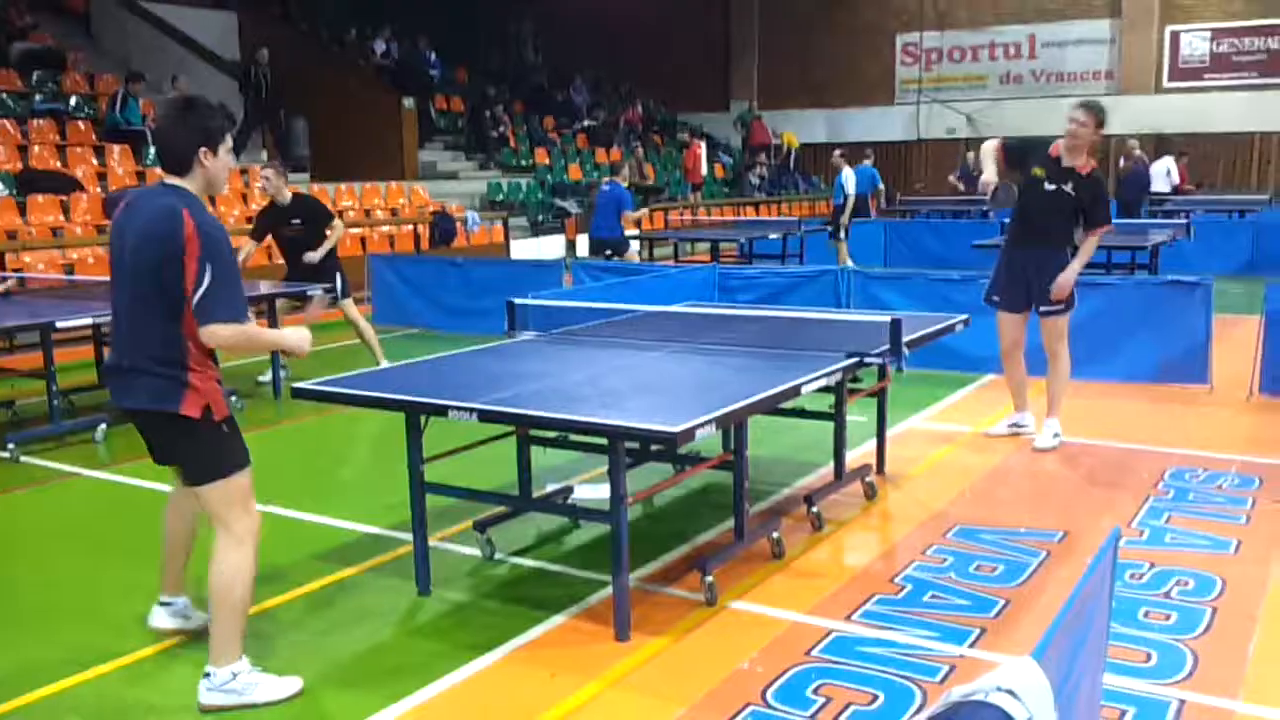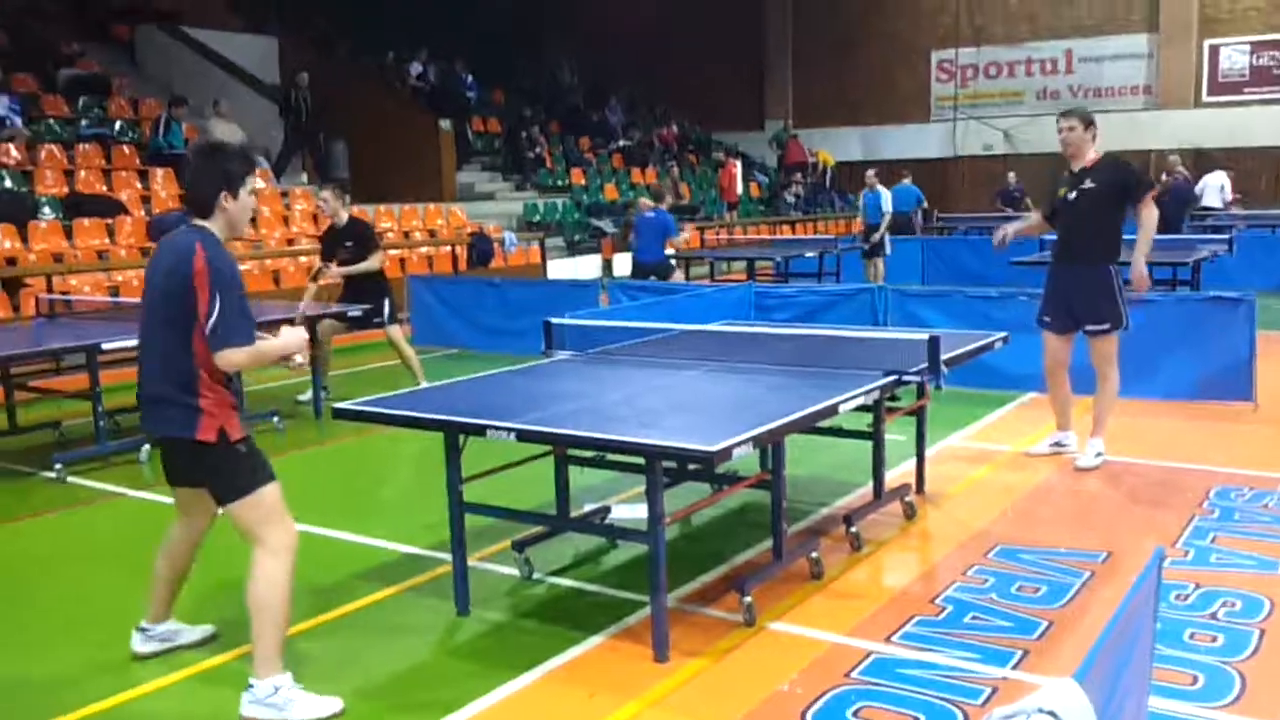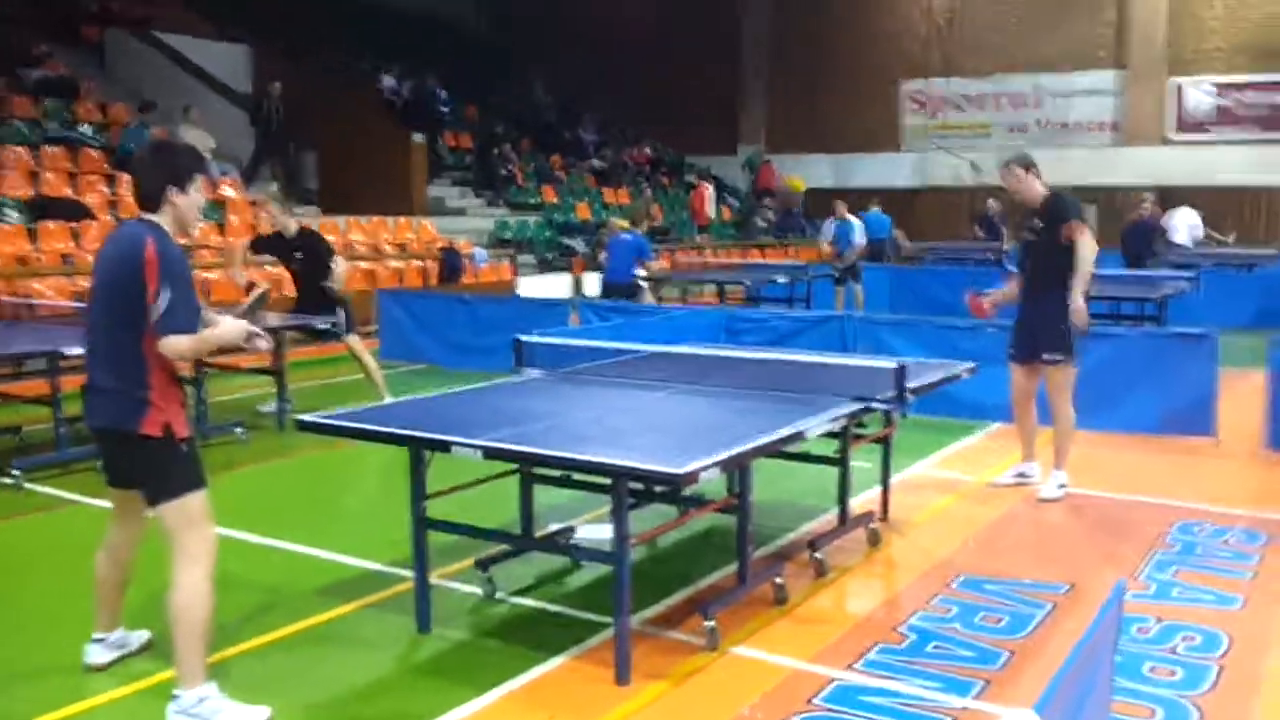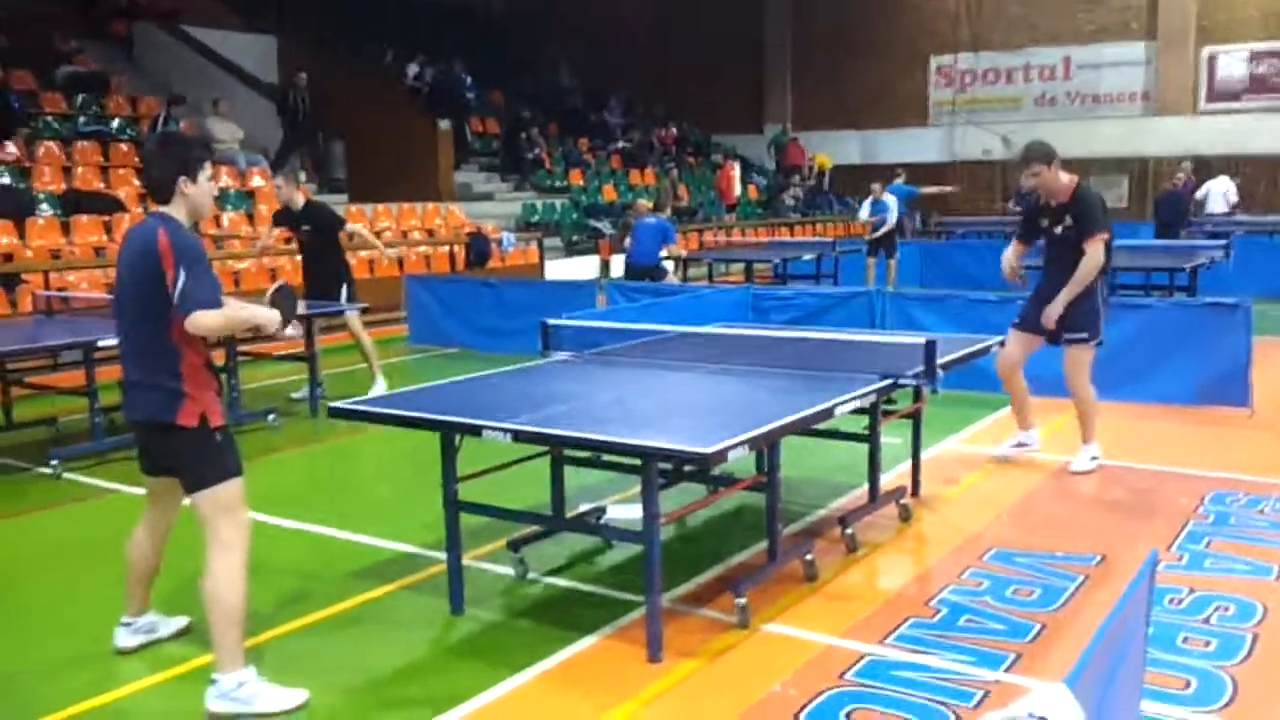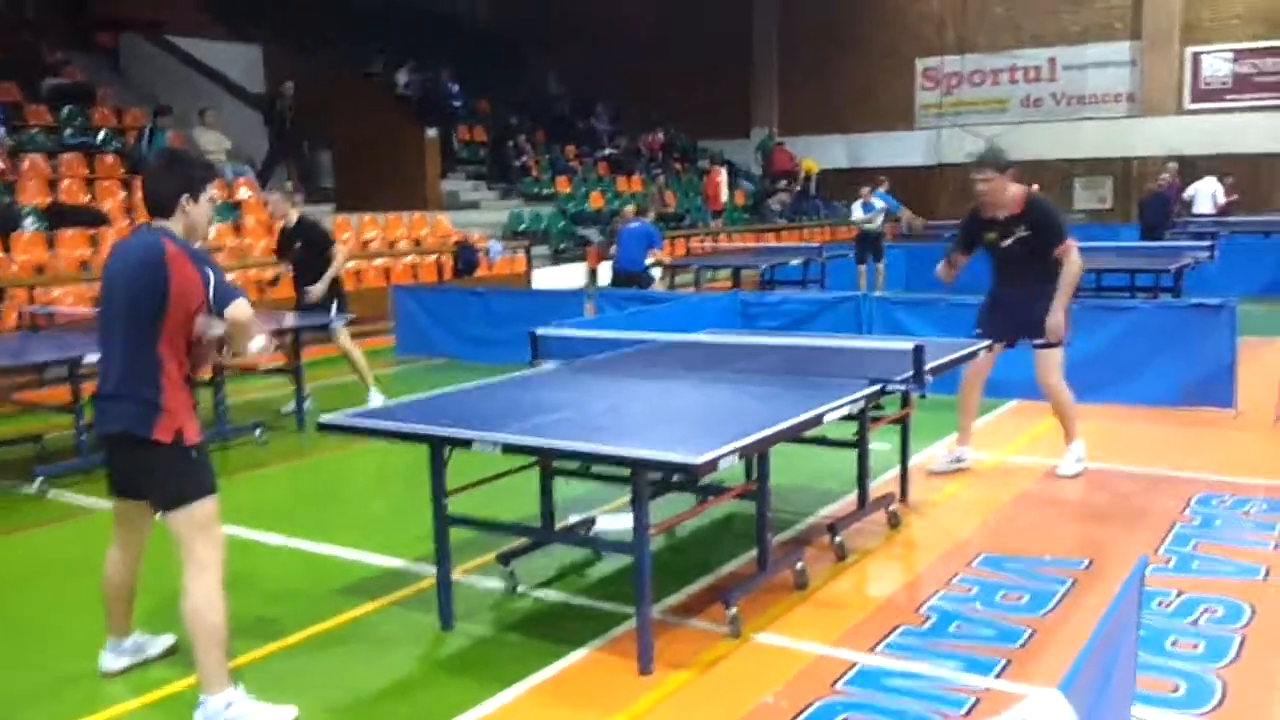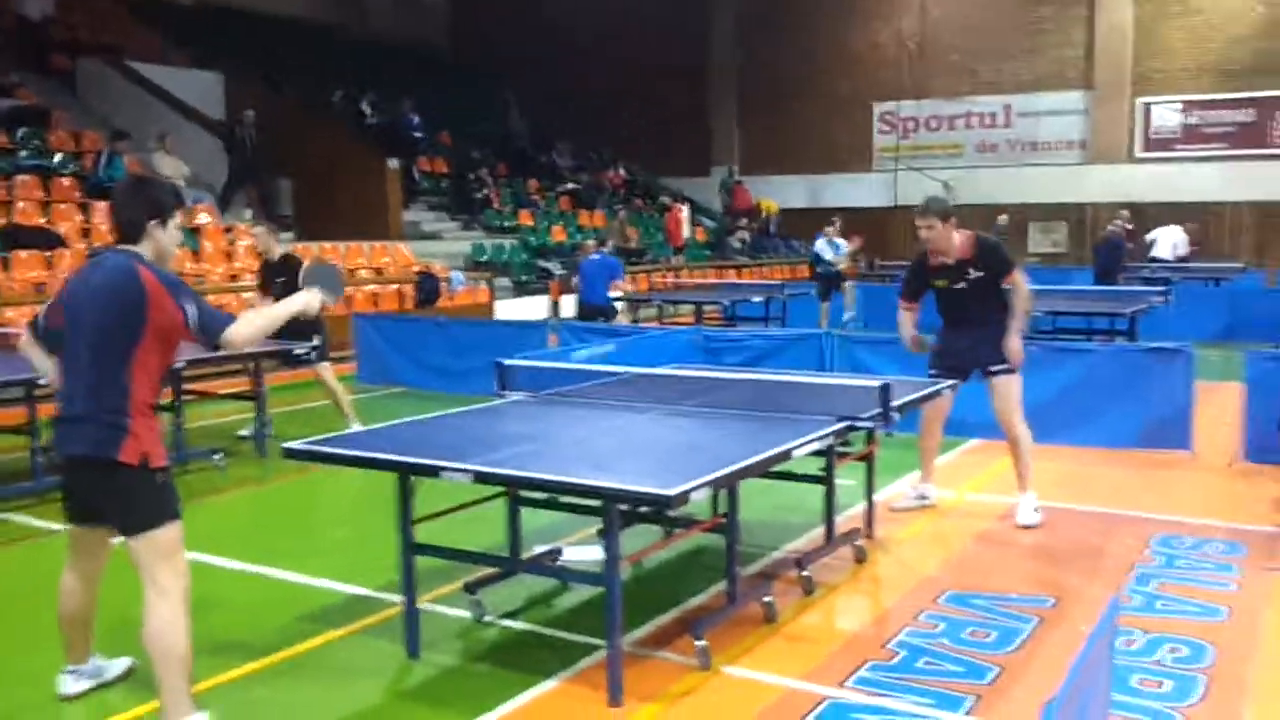
dt=0.3s
person 1, frame 1
left shoulder: (131, 206)
right shoulder: (199, 226)
right elbow: (218, 332)
left wrist: (232, 312)
right wrist: (285, 338)
left hip: (135, 382)
right hip: (183, 391)
left knee: (192, 486)
right knee: (238, 523)
left ankle: (173, 603)
right ankle: (225, 675)
person 1, frame 2
left shoulder: (170, 247)
right shoulder: (212, 260)
right elbow: (230, 357)
left wrist: (265, 343)
right wrist: (281, 344)
left hip: (166, 411)
right hip: (203, 419)
left knee: (193, 518)
right knee: (276, 538)
left ankle: (155, 627)
person 1, frame 3
left shoulder: (120, 241)
right shoulder: (162, 252)
right elbow: (176, 346)
left wrist: (218, 326)
right wrist: (224, 333)
left hip: (110, 407)
right hip: (149, 415)
left knee: (125, 521)
right knee: (196, 546)
left ankle: (105, 637)
person 1, frame 4
left shoulder: (139, 236)
right shoulder: (176, 240)
right elbow: (202, 321)
left wrist: (244, 314)
right wrist: (254, 314)
left hip: (147, 398)
right hip: (185, 404)
left knee: (159, 508)
right knee: (230, 534)
left ankle: (135, 621)
person 1, frame 5
left shoulder: (127, 250)
right shoulder: (178, 253)
right elbow: (237, 313)
left wrist: (209, 344)
right wrist: (245, 340)
left hip: (117, 414)
right hip: (160, 421)
left knee: (128, 531)
right knee: (204, 554)
left ankle: (119, 644)
person 1, frame 6
left shoulder: (82, 279)
right shoulder: (153, 282)
left elbow: (32, 342)
right elbow: (236, 333)
right wrist: (295, 306)
left hip: (76, 440)
right hip: (125, 447)
left knee: (83, 561)
right knee: (168, 582)
left ankle: (79, 668)
person 2, frame 1
left shoulder: (1093, 183)
right shoulder: (1035, 150)
left elbow: (1093, 235)
right elbow: (991, 147)
left wrist: (1072, 271)
right wrist: (989, 172)
left hip: (1053, 263)
right hip: (1014, 258)
left knee: (1055, 347)
right knee: (1009, 346)
left ankle: (1052, 423)
right ankle: (1021, 416)
person 2, frame 2
left shoulder: (1115, 170)
right shoulder: (1065, 180)
left elbow: (1149, 211)
right elbow: (1044, 222)
left wrist: (1139, 259)
right wrist: (1012, 229)
left hip: (1099, 276)
right hip: (1060, 277)
left knee: (1104, 366)
right knee: (1053, 364)
left ankle: (1096, 442)
right ankle: (1063, 435)
person 2, frame 3
left shoulder: (1059, 204)
right shoulder: (1031, 222)
left elbow: (1086, 243)
left wrist: (1077, 294)
right wrist: (994, 299)
left hip: (1059, 309)
right hip: (1030, 310)
left knee: (1058, 397)
right knee: (1021, 395)
left ankle: (1059, 474)
right ankle: (1028, 465)
person 2, frame 4
left shoulder: (1086, 200)
right shoulder: (1039, 206)
left elbow: (1095, 257)
right elbow: (1019, 244)
left wrist: (1060, 302)
right wrist: (1009, 260)
left hip: (1085, 296)
right hip: (1047, 290)
left knee: (1076, 379)
right knee: (1007, 363)
left ankle: (1089, 446)
right ankle: (1026, 433)
person 2, frame 5
left shoulder: (1039, 209)
right shoulder: (977, 217)
left elbow: (1072, 260)
right elbow: (957, 258)
left wrist: (1057, 310)
right wrist: (947, 268)
left hip: (1043, 298)
right hip: (1002, 298)
left knee: (1049, 380)
right knee: (972, 373)
left ankle: (1074, 445)
right ankle: (961, 450)
person 2, frame 6
left shoulder: (986, 248)
right shoulder: (921, 265)
left elbow: (1020, 286)
right elbow: (906, 307)
left wrist: (1014, 334)
right wrist: (908, 331)
left hip: (995, 334)
right hip: (953, 337)
left knee: (1009, 416)
right knee: (931, 412)
left ankle: (1027, 495)
right ankle: (925, 488)
person 3, frame 1
left shoulder: (307, 203)
right shoulder: (267, 214)
left elbow: (338, 228)
right elbow: (253, 243)
left wrist: (320, 252)
right wrist: (240, 261)
left hip: (326, 268)
right hip: (297, 273)
left knee: (351, 315)
left ankle: (382, 362)
right ankle: (278, 366)
person 3, frame 2
left shoulder: (361, 228)
right shoulder: (329, 235)
left elbow: (377, 262)
right elbow: (325, 267)
left wrist: (342, 271)
right wrist: (312, 286)
left hip: (376, 293)
right hip: (351, 295)
left knee: (396, 339)
right knee: (321, 332)
left ankle: (422, 384)
right ankle: (320, 386)
person 3, frame 3
left shoulder: (311, 239)
right shoulder: (274, 240)
left elbow: (339, 264)
right elbow: (244, 248)
left wrist: (337, 282)
right wrist: (237, 271)
left hip: (330, 301)
right hip: (305, 303)
left knee: (355, 348)
left ankle: (386, 398)
person 3, frame 4
left shoulder: (319, 211)
right shoulder: (286, 213)
left elbow: (354, 230)
right elbow: (274, 223)
left wrist: (383, 249)
right wrist: (265, 239)
left hip: (338, 277)
right hip: (314, 281)
left knee: (354, 326)
left ankle: (379, 379)
person 3, frame 5
left shoulder: (311, 228)
right shoulder: (284, 235)
left elbow: (339, 255)
left wrist: (322, 284)
left hip: (328, 294)
right hip: (305, 298)
left knee: (343, 342)
left ankle: (374, 392)
person 3, frame 6
left shoulder: (293, 264)
right shoulder: (266, 268)
right elbow: (264, 297)
right wrist: (262, 308)
left hip: (309, 328)
right hip: (285, 329)
left knee: (324, 375)
left ankle: (354, 425)
